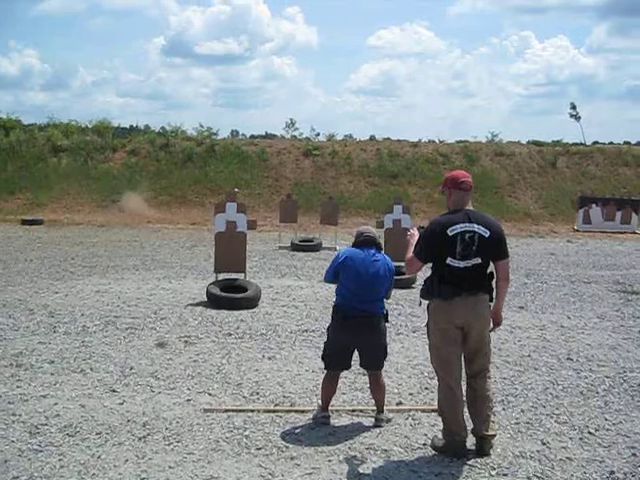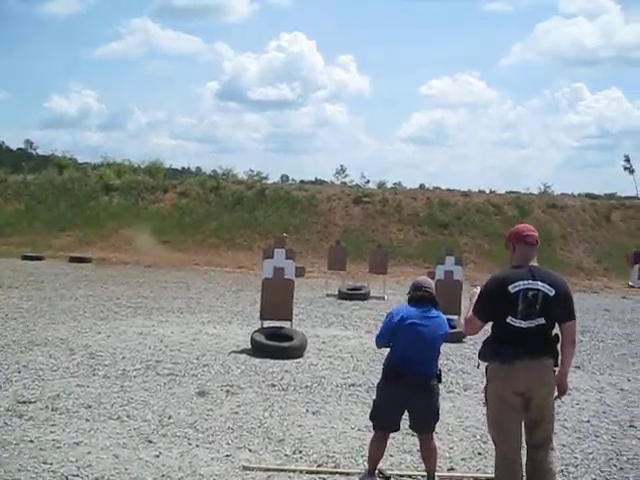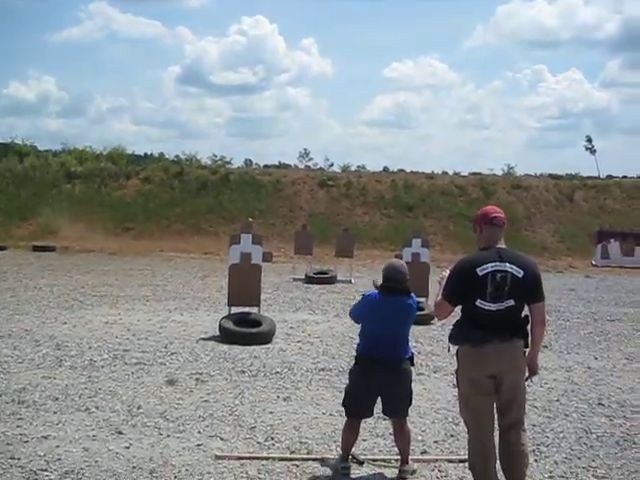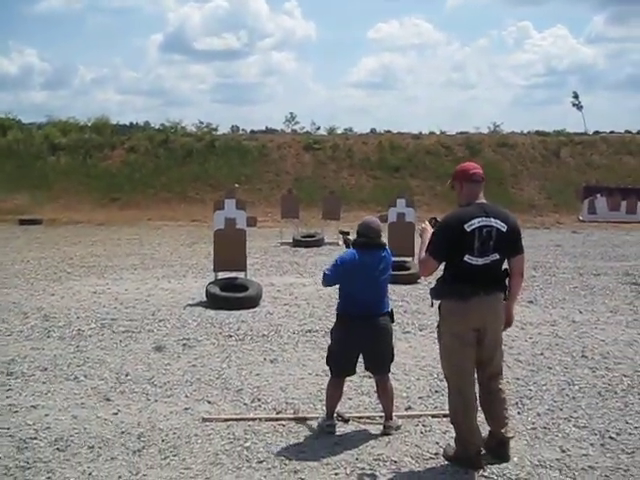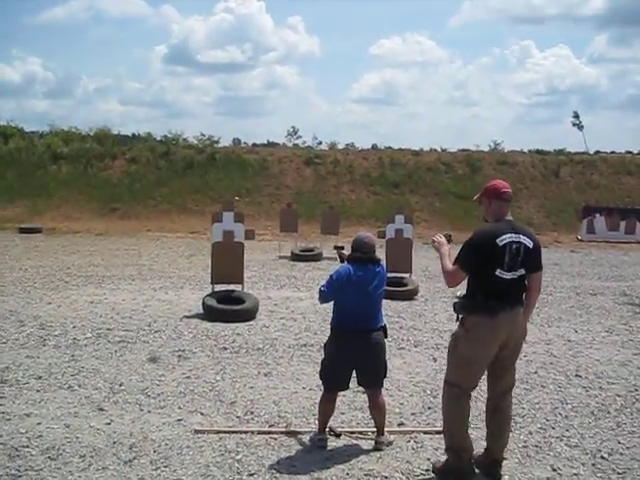
dt=1s
person 1, frame 1
left shoulder: (438, 226)
right shoulder: (492, 226)
left elbow: (411, 268)
right elbow: (503, 275)
left wrist: (413, 240)
right wrist: (498, 307)
left hip: (444, 307)
right hip: (478, 306)
left knee: (448, 377)
right knee: (480, 374)
left ankle: (454, 440)
right ankle: (484, 436)
person 1, frame 2
left shoulder: (498, 283)
right shoulder: (558, 285)
left elbow: (471, 328)
right elbow: (570, 338)
left wrist: (475, 299)
right wrist: (563, 374)
left hip: (504, 370)
right hip: (542, 370)
left knee: (507, 447)
right knee: (542, 446)
person 1, frame 3
left shoulder: (467, 265)
right shoulder: (526, 266)
left elbow: (441, 312)
right elbow: (539, 319)
left wrist: (445, 281)
right wrist: (533, 355)
left hip: (475, 353)
right hip: (512, 352)
left knee: (479, 429)
right knee: (514, 427)
person 1, frame 4
left shoulder: (452, 221)
right shoulder: (507, 220)
left elbow: (426, 269)
right elbow: (518, 272)
left wrist: (426, 236)
right wrist: (509, 306)
left hip: (458, 307)
right hip: (492, 305)
left knee: (460, 381)
right knee: (492, 377)
left ankle: (468, 450)
right ankle: (500, 440)
person 1, frame 5
left shoulder: (484, 236)
right shoulder: (529, 238)
left elbow: (452, 279)
right elbow: (535, 287)
left wrist: (443, 250)
right wrist: (523, 319)
left hip: (481, 321)
right hip: (513, 321)
left knee: (457, 388)
right knee: (502, 393)
person 2, frame 1
left shoulder: (345, 255)
right shoulder: (387, 262)
left elbow: (328, 278)
right elbow: (387, 294)
left hip: (343, 321)
right hip: (374, 323)
left knee: (333, 370)
right knee: (375, 372)
left ankle: (323, 412)
right ankle: (380, 414)
person 2, frame 2
left shoulder: (400, 313)
right shoulder: (442, 322)
left elbow: (380, 342)
right elbow: (434, 348)
left hip: (394, 381)
right hip: (426, 384)
left knee: (382, 431)
right knee: (426, 435)
person 2, frame 3
left shoulder: (371, 299)
right shoulder: (411, 302)
left elbow: (355, 316)
left hip: (367, 366)
right hip: (398, 368)
left knee: (354, 418)
right knee: (400, 420)
left ankle: (343, 462)
person 2, frame 4
left shoulder: (348, 258)
right shoulder: (386, 256)
left elbow: (326, 281)
right wrist: (353, 247)
left hip: (348, 324)
right hip: (379, 323)
left knee: (338, 376)
right knee: (382, 376)
left ankle: (329, 420)
right ankle: (389, 421)
person 2, frame 5
left shoulder: (344, 272)
right shoulder: (380, 271)
left elbow: (323, 297)
right wrist: (347, 261)
left hip: (342, 338)
right hip: (372, 338)
left knee: (330, 390)
right knee: (375, 391)
left ankle: (321, 434)
right ankle: (381, 436)
